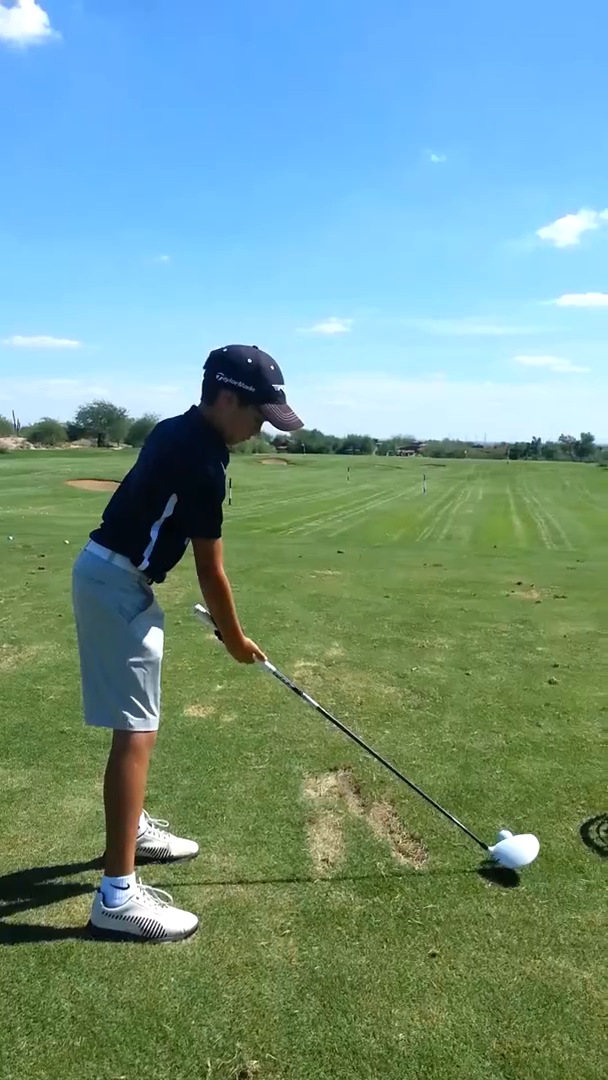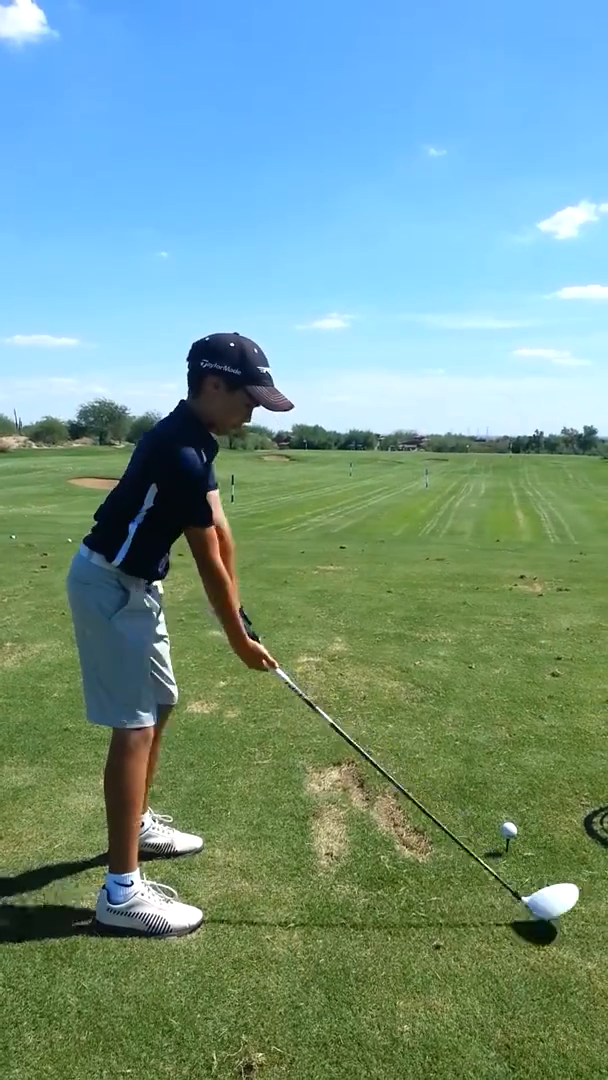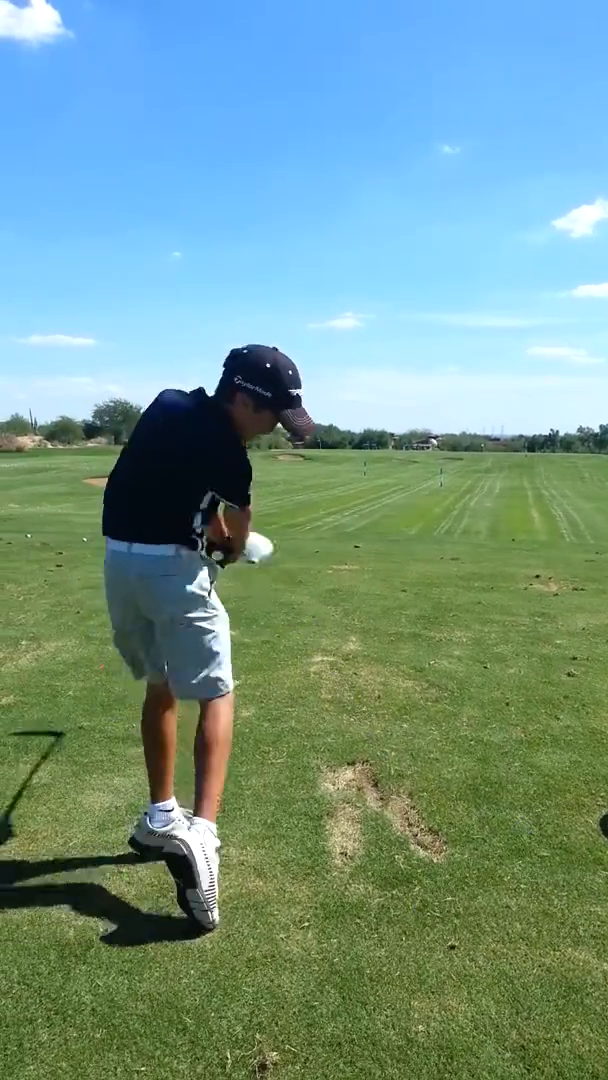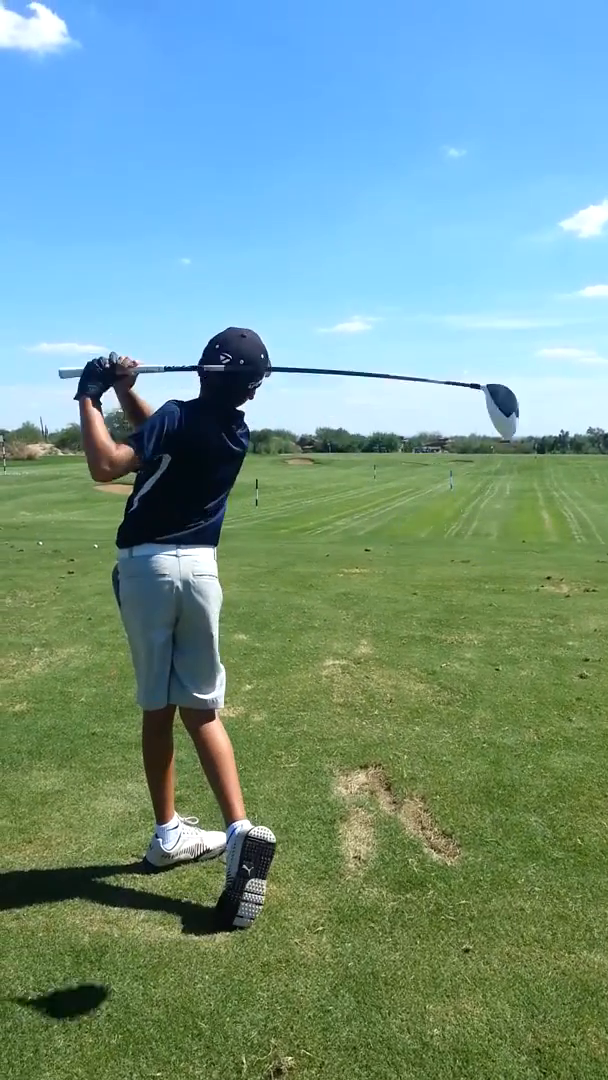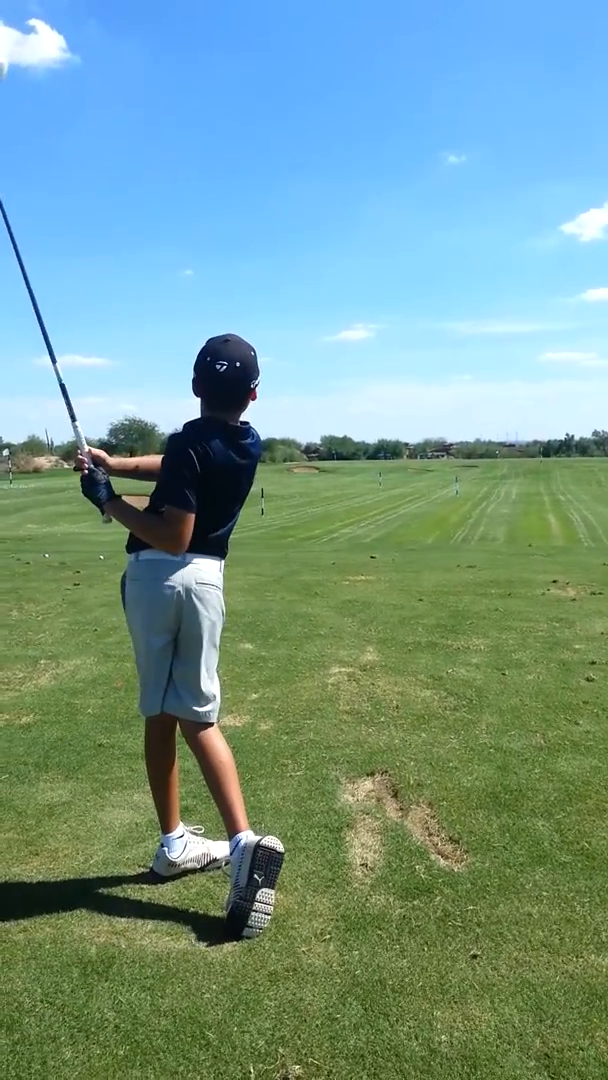
dt=1s
person 1, frame 1
left shoulder: (178, 431)
right shoulder: (202, 463)
right elbow: (209, 569)
right wrist: (234, 638)
left hip: (111, 571)
right hip: (118, 584)
left knee: (139, 717)
right knee: (135, 729)
left ankle: (133, 828)
right ankle: (117, 894)
person 1, frame 2
left shoulder: (195, 440)
right shoulder: (178, 452)
left elbow: (217, 529)
right elbow: (205, 550)
left wrist: (236, 614)
right wrist: (239, 637)
left hip: (138, 583)
right hip: (109, 587)
left knee: (159, 704)
right knee: (135, 725)
left ankle: (139, 823)
right ankle: (122, 891)
person 1, frame 3
left shoulder: (167, 403)
right shoulder: (229, 456)
right elbow: (233, 538)
right wrist: (223, 547)
left hip: (118, 561)
right hip: (174, 572)
left knee: (162, 687)
right knee: (215, 699)
left ankle: (161, 814)
right ankle: (199, 831)
person 1, frame 4
left shoulder: (178, 416)
right shoulder: (237, 434)
left elbow: (106, 467)
left wrist: (89, 402)
right wrist: (126, 394)
left hip: (146, 568)
right hip: (198, 569)
left knee: (157, 706)
right knee: (200, 707)
left ankle: (168, 833)
right ankle: (240, 831)
person 1, frame 5
left shoulder: (189, 444)
right shoulder: (248, 445)
left elbow: (173, 537)
left wrist: (109, 500)
right wrist: (115, 463)
left hip: (154, 577)
right hip: (204, 580)
left knee: (159, 714)
right knee: (198, 717)
left ankle: (174, 842)
right ankle: (243, 840)
